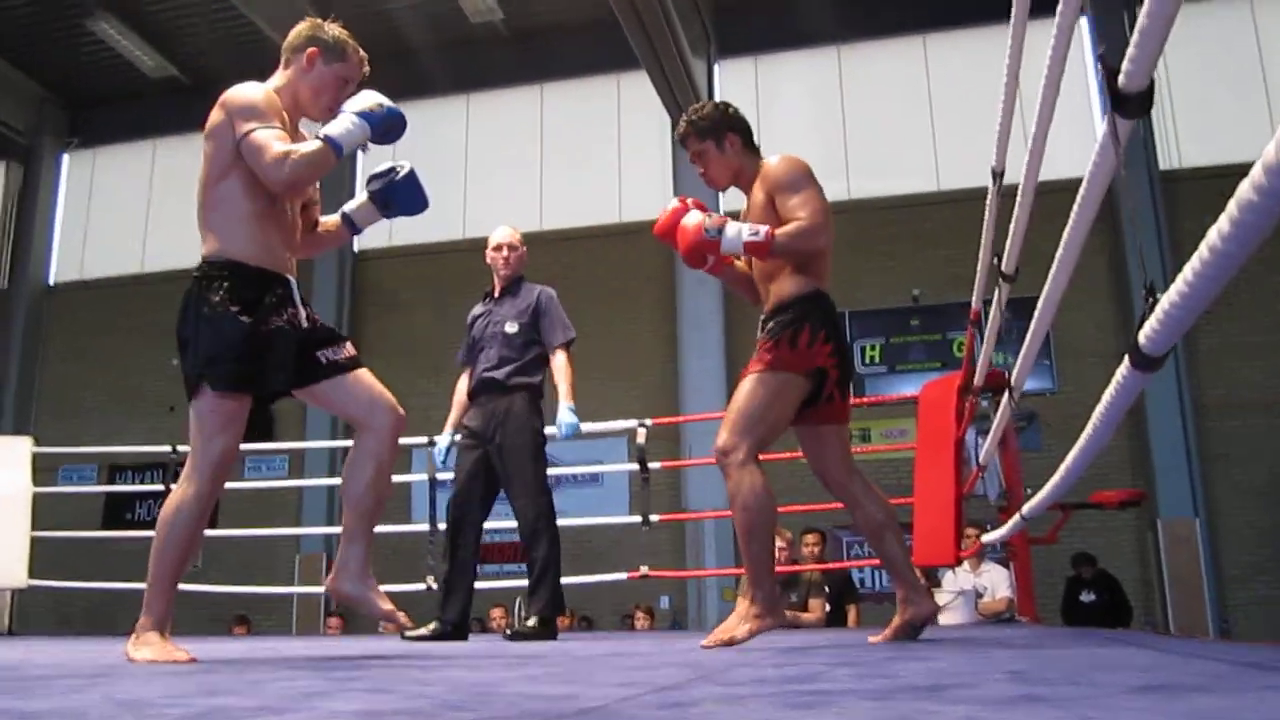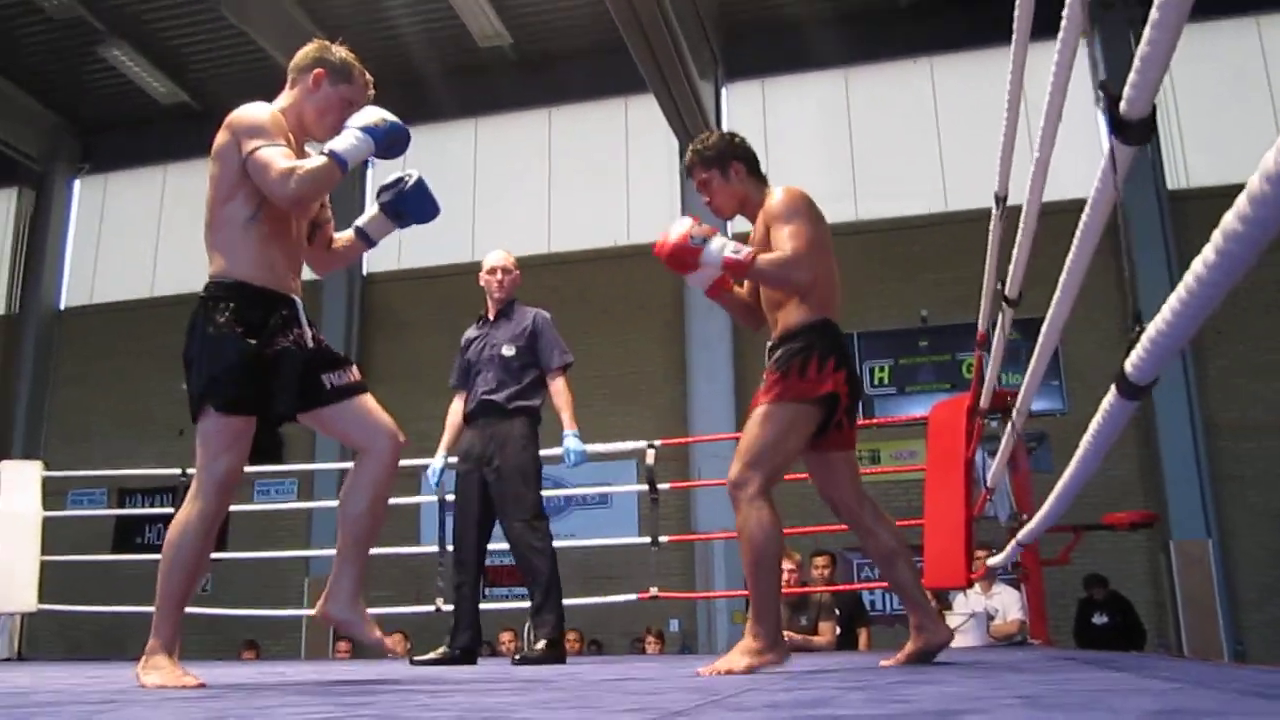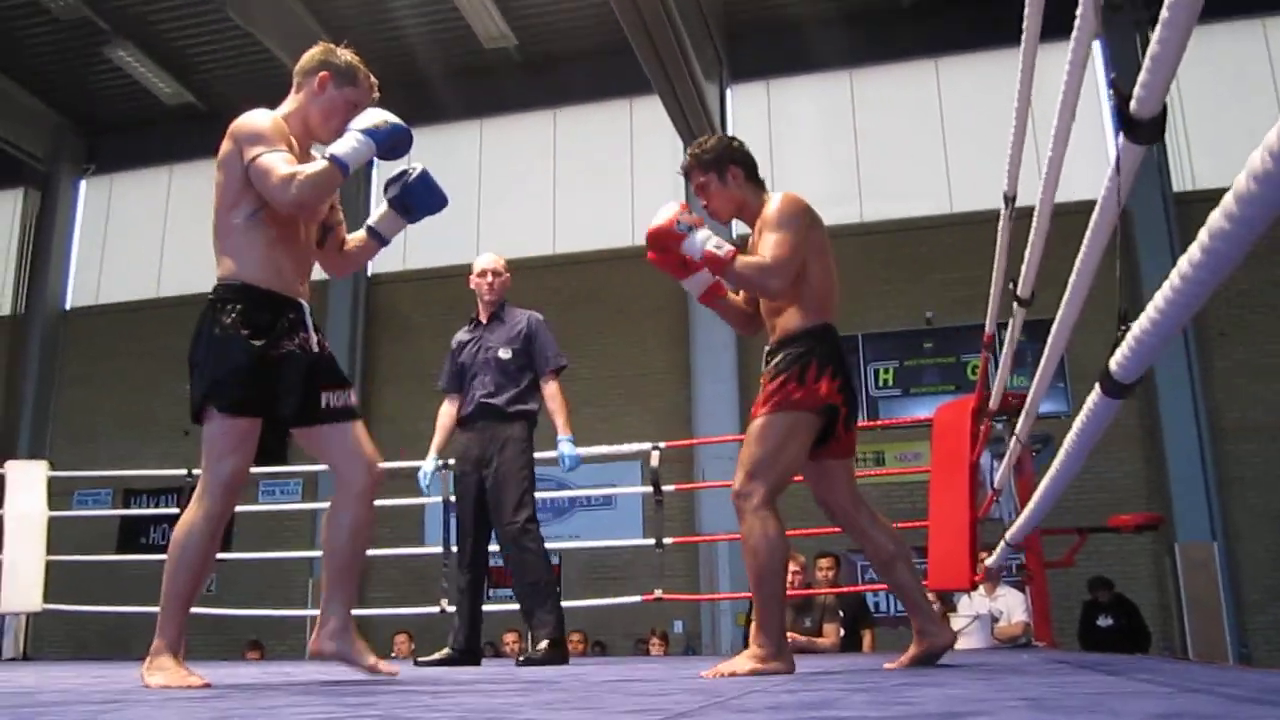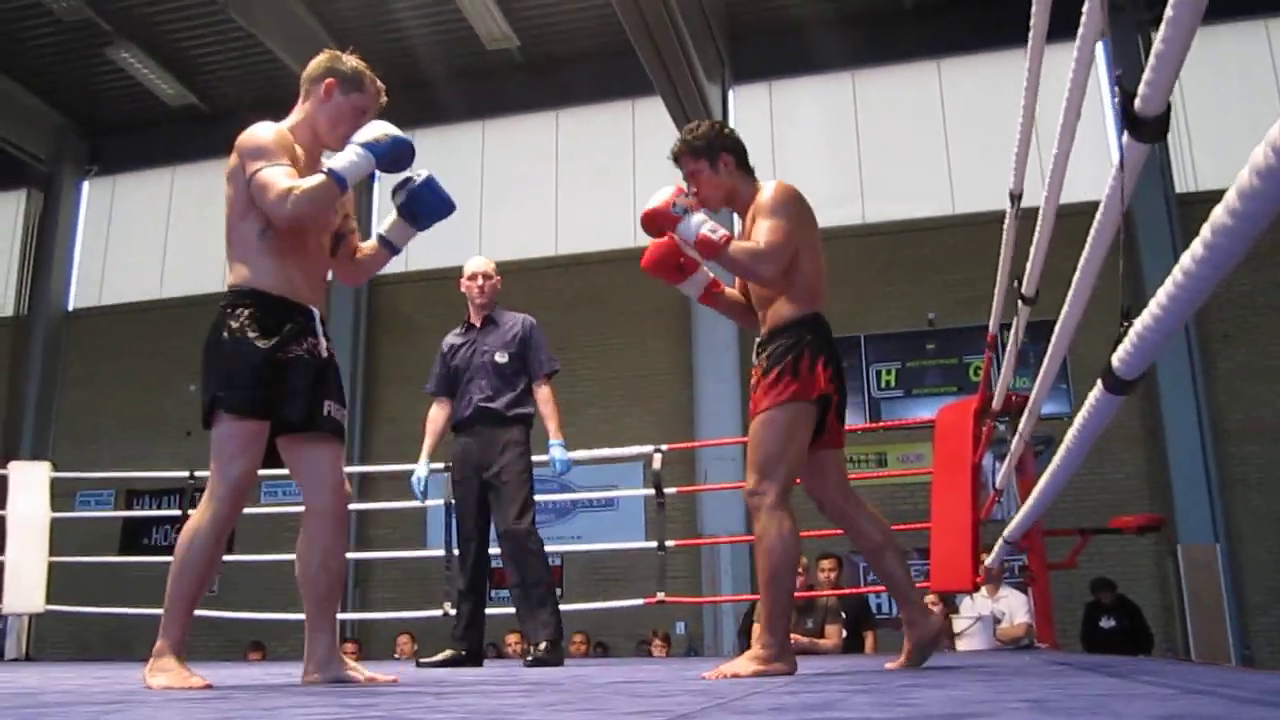
dt=0.1s
person 1, frame 1
left shoulder: (297, 137)
right shoulder: (247, 100)
right elbow: (284, 173)
left wrist: (371, 206)
right wrist: (351, 128)
left hip: (283, 303)
right hip: (230, 299)
left knee: (383, 418)
right knee: (211, 463)
left ankle: (353, 570)
right ankle: (150, 627)
person 1, frame 2
left shoulder: (309, 157)
right shoulder: (252, 121)
left elbow: (324, 257)
right elbow: (289, 189)
left wrist: (382, 219)
right wrist: (355, 144)
left hip: (289, 325)
right hip: (236, 319)
left knee: (382, 444)
right knee: (216, 484)
left ankle: (344, 598)
right ankle: (159, 651)
person 1, frame 3
left shoulder: (315, 163)
right shoulder: (256, 128)
left elbow: (338, 259)
right elbow: (290, 195)
left wrist: (392, 216)
right wrist: (357, 146)
left hip: (296, 329)
right hip: (243, 322)
left knee: (360, 472)
right knee: (221, 486)
left ankle: (335, 627)
right ankle: (164, 651)
person 1, frame 4
left shoulder: (330, 176)
right shoulder: (264, 140)
left elbow: (351, 268)
right elbow: (288, 209)
left wrist: (403, 224)
right wrist: (358, 160)
left hip: (309, 340)
right hip: (253, 329)
left knee: (328, 500)
right knee: (229, 490)
left ankle: (322, 654)
right ankle: (167, 651)
person 2, frame 1
left shoulder: (782, 171)
right shoulder: (756, 201)
left elbow: (816, 236)
right elbow: (756, 288)
left wrist: (732, 235)
right wrist: (708, 249)
left hip: (801, 329)
right hip: (797, 335)
left knee: (734, 449)
right knee: (839, 475)
left ankle: (761, 602)
right ankle: (913, 598)
person 2, frame 2
left shoulder: (786, 202)
right shoulder: (765, 226)
left elbow: (792, 273)
right elbow: (755, 314)
left wrist: (717, 249)
right wrist: (702, 271)
left hip: (806, 359)
right hip: (810, 364)
left knee: (746, 483)
right knee: (850, 501)
left ankle: (762, 639)
right ankle: (926, 625)
person 2, frame 3
left shoulder: (783, 209)
right shoulder: (765, 230)
left elbow: (772, 281)
right elbow: (751, 320)
left wrist: (700, 242)
right wrist: (695, 275)
left hip: (804, 364)
right hip: (807, 371)
left knee: (751, 494)
right knee: (846, 507)
left ankle: (768, 646)
right ankle: (928, 627)
person 2, frame 4
left shoulder: (775, 196)
right shoulder: (749, 221)
left elbow: (768, 267)
right elbow: (749, 307)
left wrist: (693, 226)
right wrist: (692, 274)
left hip: (796, 356)
right hip: (790, 361)
left knee: (765, 495)
right knee: (836, 499)
left ankle: (772, 646)
right ankle: (918, 618)
person 3, frame 1
left shoulder: (539, 298)
right shoulder: (478, 313)
left elbow: (559, 354)
left wrist: (566, 406)
right wrist: (448, 429)
left hip: (517, 408)
right hip: (478, 416)
left knee: (532, 510)
right knee: (462, 514)
left ankle: (543, 614)
right ankle: (451, 618)
person 3, frame 2
left shoulder: (535, 321)
right shoulder: (470, 336)
left elbow: (555, 379)
left wrist: (570, 431)
right wrist: (441, 452)
left hip: (513, 430)
right hip: (473, 438)
left knee: (526, 529)
right knee: (467, 539)
left ankle: (549, 636)
right ankle: (462, 641)
person 3, frame 3
left shoulder: (528, 324)
right shoulder: (461, 339)
left elbow: (549, 382)
right elbow: (451, 402)
left wrist: (564, 436)
right wrist: (433, 455)
left hip: (510, 434)
right hip: (469, 441)
left knee: (518, 530)
right knee: (468, 542)
left ankle: (549, 637)
right ankle: (465, 643)
person 3, frame 4
left shoulder: (521, 327)
right shoulder: (451, 342)
left elbow: (541, 386)
right elbow: (441, 404)
left wrist: (556, 440)
right wrist: (424, 459)
left hip: (508, 437)
right hip: (466, 444)
left knee: (517, 531)
right knee: (469, 544)
left ankle: (545, 638)
right ankle: (466, 644)
